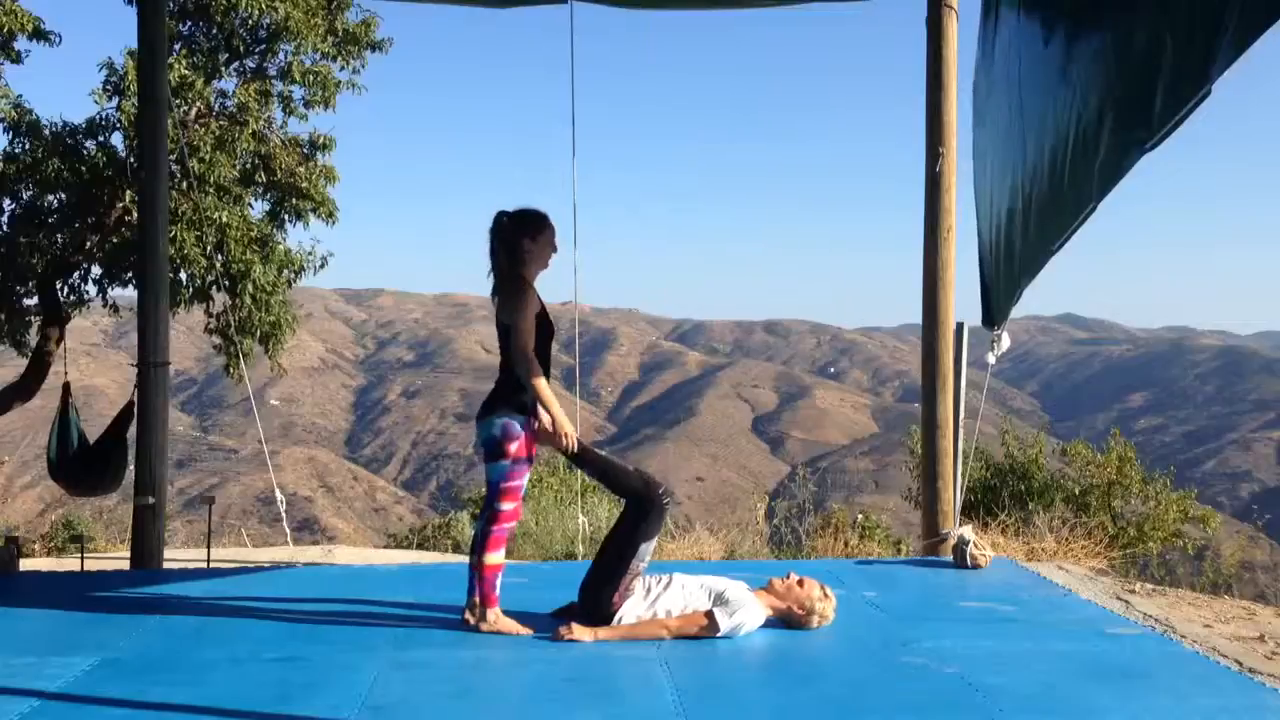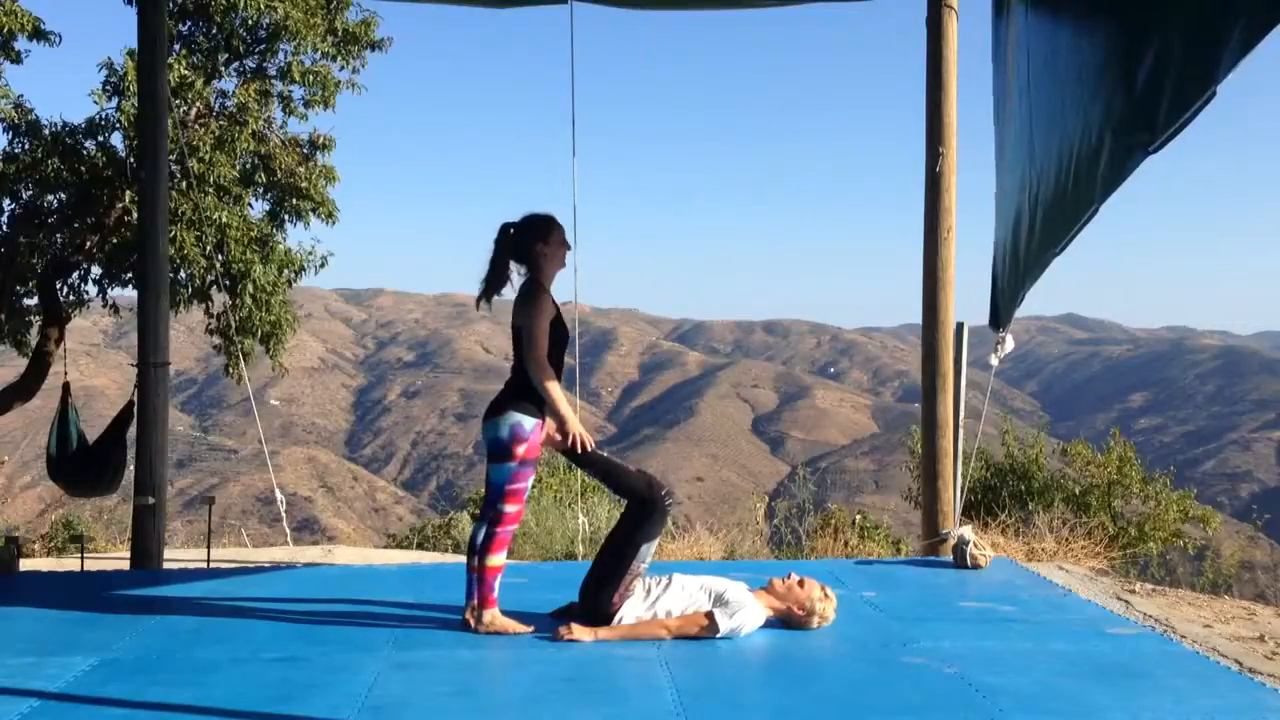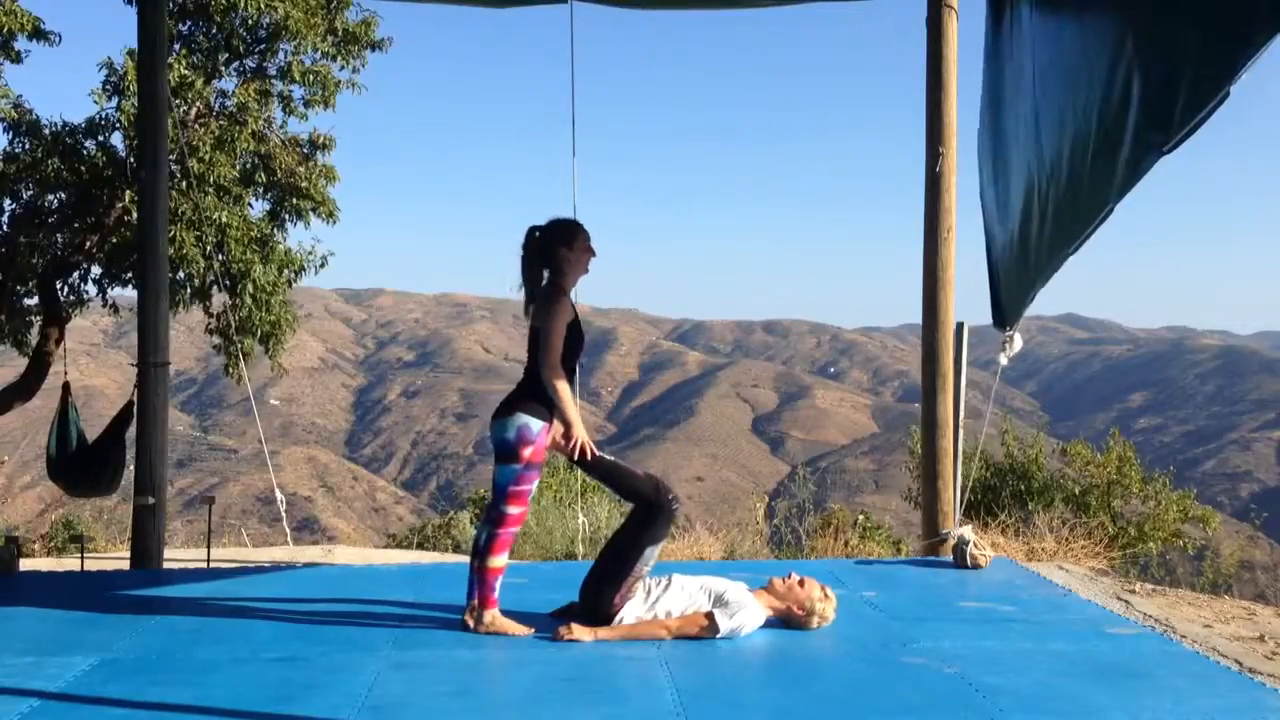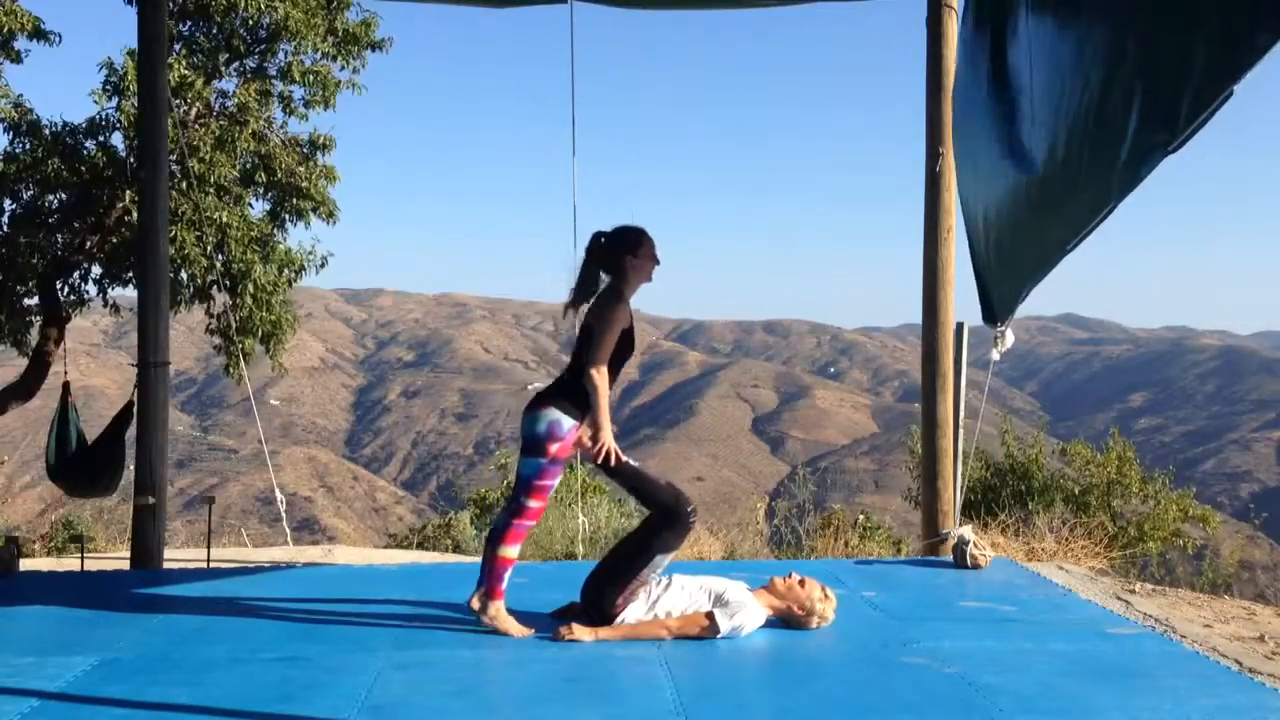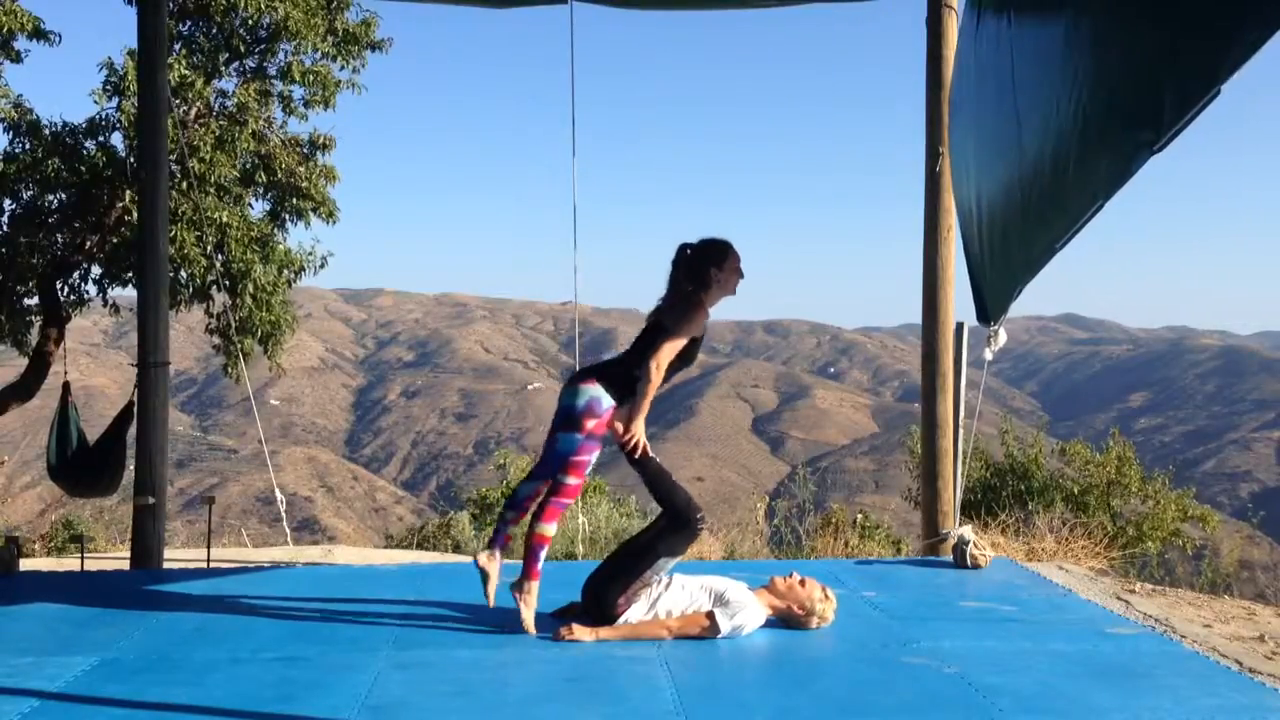
dt=0.4s
person 1, frame 1
left shoulder: (515, 291)
right shoulder: (521, 291)
right elbow: (527, 365)
left wrist: (543, 413)
right wrist: (556, 414)
left hip: (512, 412)
right hip: (513, 417)
left knee: (495, 512)
right knee: (503, 515)
left ankle: (481, 603)
right ankle: (487, 613)
person 1, frame 2
left shoulder: (535, 294)
right shoulder: (537, 295)
right elbow: (538, 364)
left wrist: (551, 417)
right wrist: (568, 416)
left hip: (513, 415)
right hip: (517, 417)
left knee: (493, 514)
right knee: (505, 517)
left ankle: (475, 606)
right ankle: (488, 613)
person 1, frame 3
left shoulder: (550, 297)
right shoulder: (557, 299)
right elbow: (551, 369)
left wrist: (562, 422)
right wrist: (572, 423)
left hip: (520, 416)
right hip: (528, 420)
left knee: (501, 515)
right knee: (510, 518)
left ankle: (478, 606)
right ankle: (487, 613)
person 1, frame 4
left shoulder: (608, 300)
right shoulder: (617, 305)
right elbow: (596, 369)
left wrist: (588, 422)
right wrist: (604, 428)
left hip: (551, 411)
right hip: (557, 417)
left knee: (520, 506)
right knee: (526, 510)
left ankle: (484, 596)
right ankle: (492, 604)
person 1, frame 5
left shoulder: (683, 303)
right shoulder: (697, 313)
right elbow: (655, 365)
left wrist: (625, 411)
right wrist: (638, 420)
left hip: (589, 388)
right hip: (595, 398)
left knee: (544, 475)
right knee: (562, 491)
left ankle: (493, 553)
right ankle: (528, 582)
person 2, frame 1
left shoulder: (746, 615)
right shoulder: (745, 595)
left elbow: (670, 628)
left wrist: (596, 633)
left hip: (613, 606)
right hip: (616, 603)
left knee: (652, 496)
person 2, frame 2
left shoulder: (746, 615)
right shoulder: (743, 596)
left elbow: (670, 629)
left wrist: (595, 633)
left hip: (612, 608)
right hip: (613, 603)
left knee: (654, 497)
person 2, frame 3
left shoulder: (746, 616)
right shoulder: (743, 596)
left elbow: (671, 629)
left wrist: (595, 634)
left hip: (614, 607)
right hip: (613, 603)
left knee: (660, 500)
person 2, frame 4
left shoulder: (746, 616)
right shoulder: (743, 596)
left elbow: (671, 628)
left wrist: (596, 633)
left hip: (615, 607)
right hip: (613, 602)
left knee: (679, 512)
person 2, frame 5
left shoulder: (747, 615)
right shoulder: (743, 597)
left elbow: (671, 628)
left wrist: (596, 633)
left hip: (615, 605)
right hip: (614, 601)
left knee: (687, 518)
